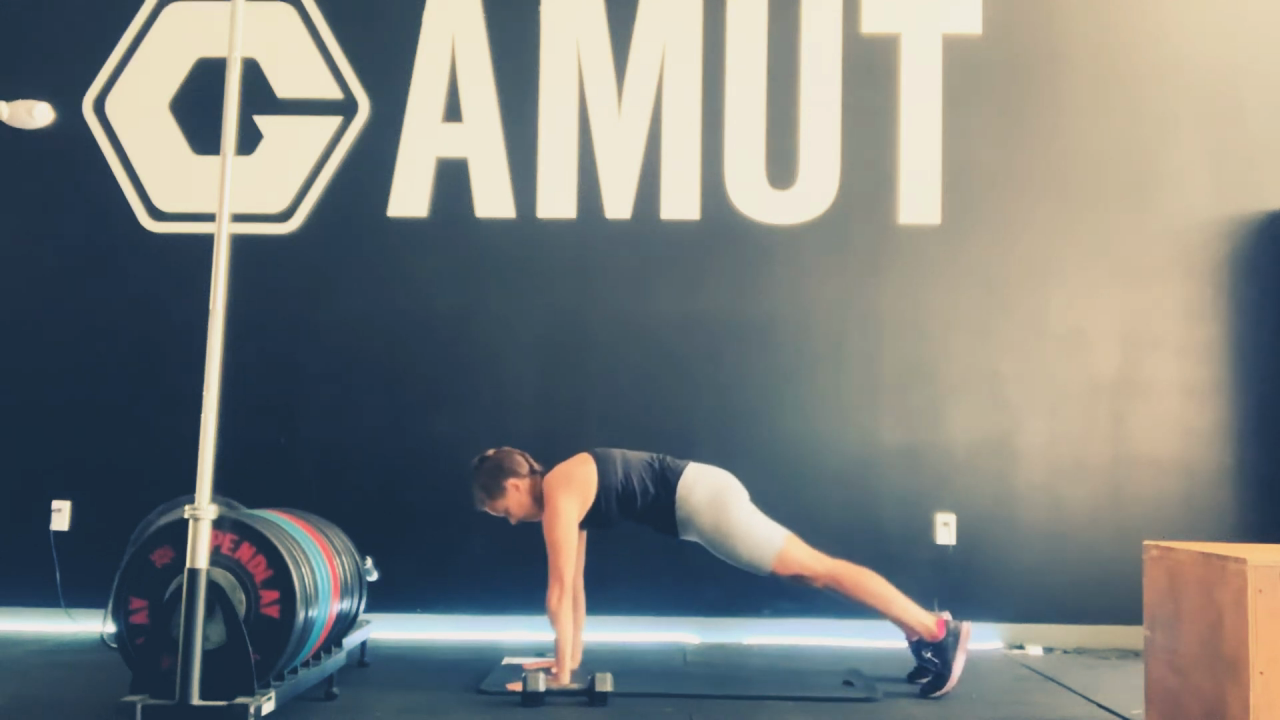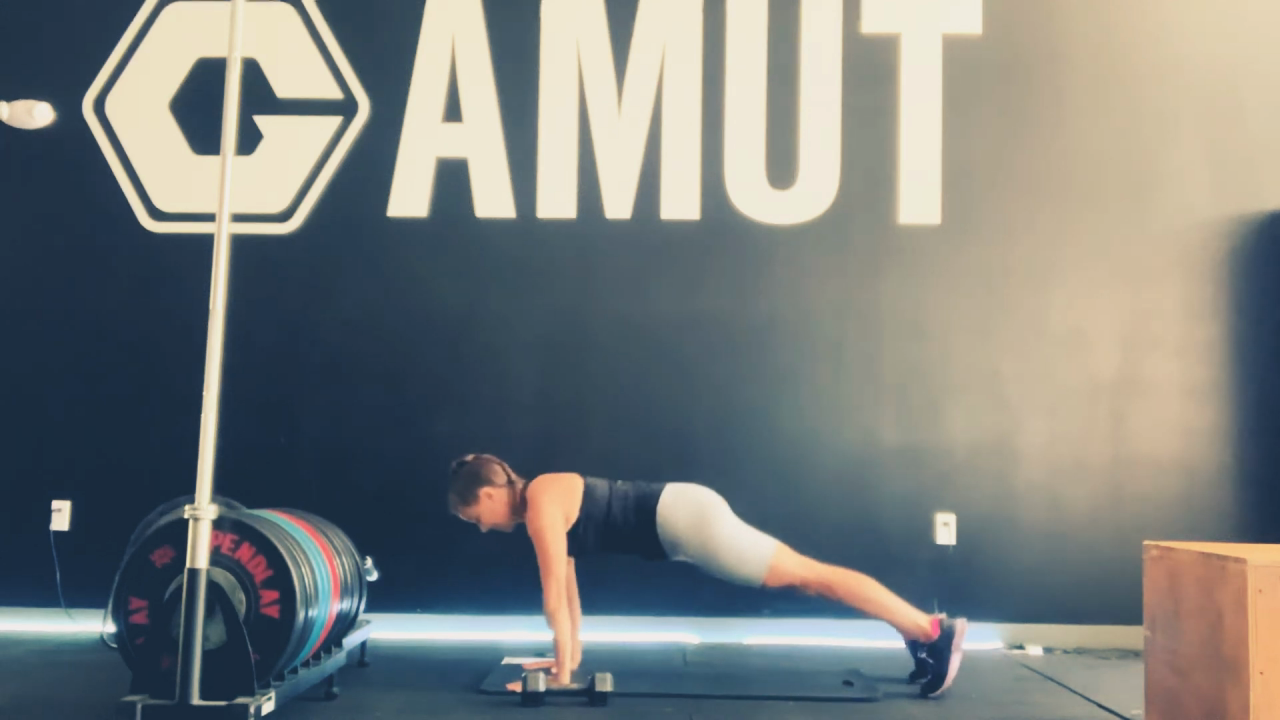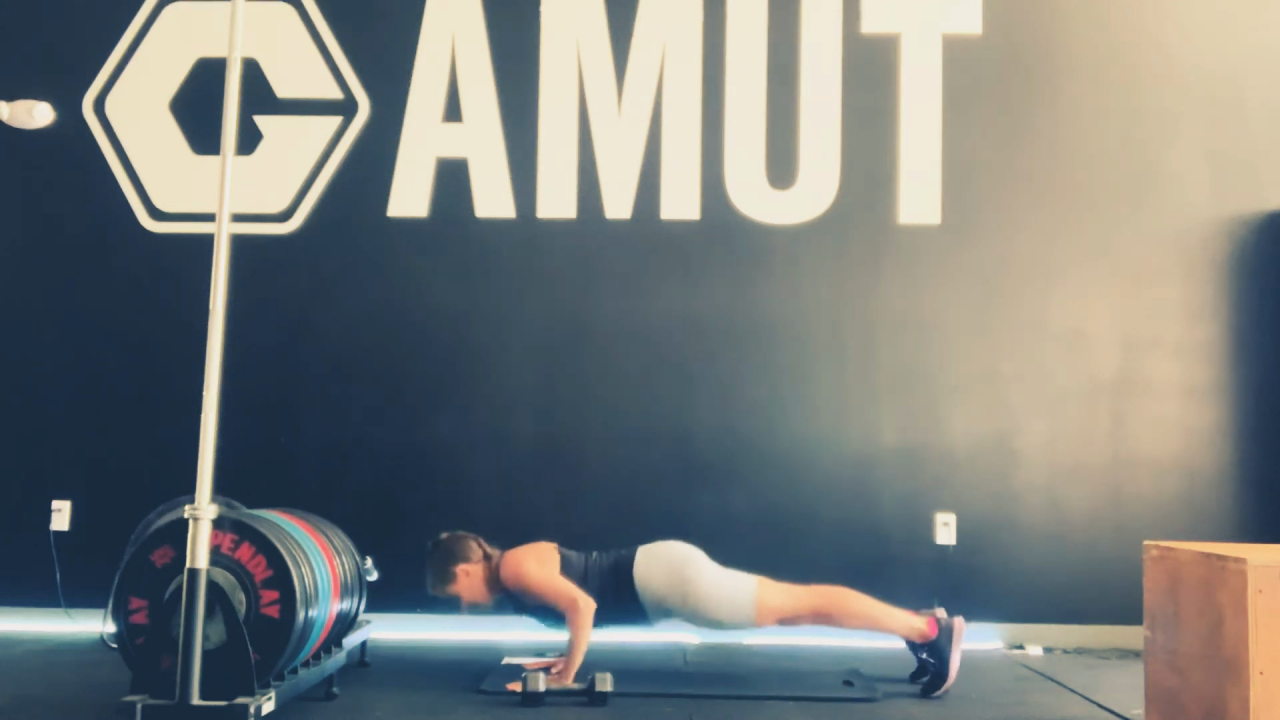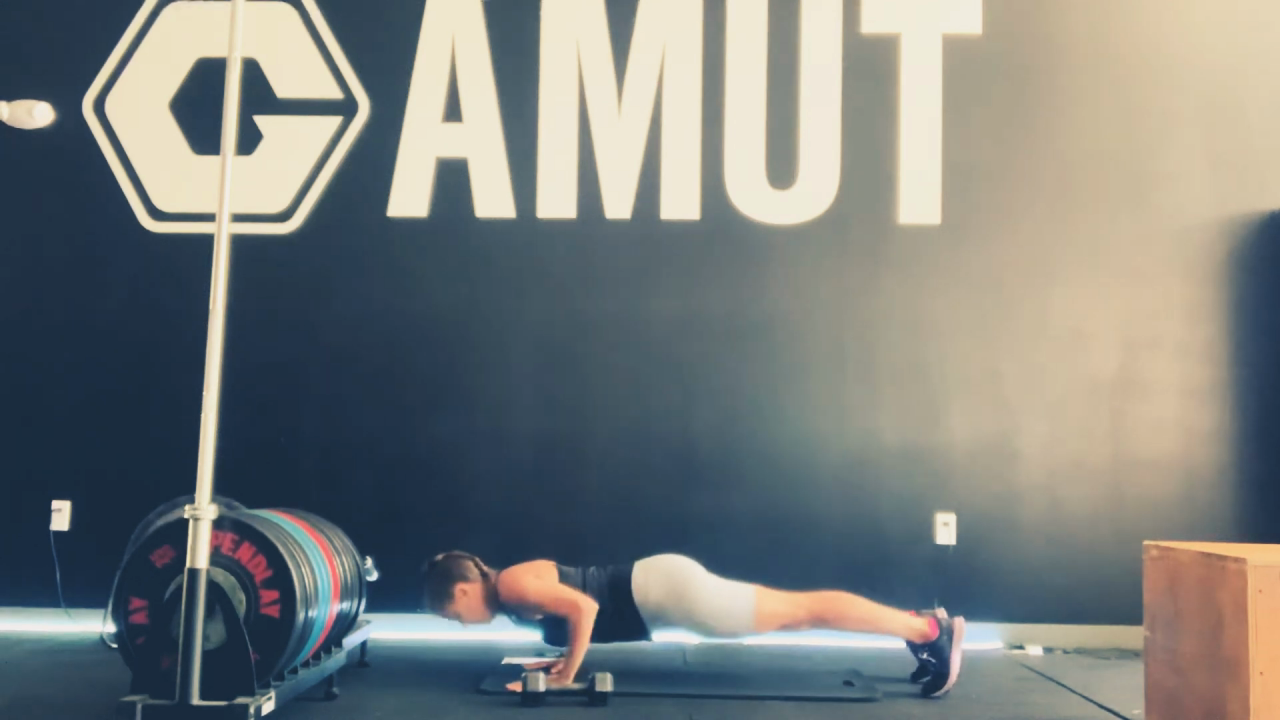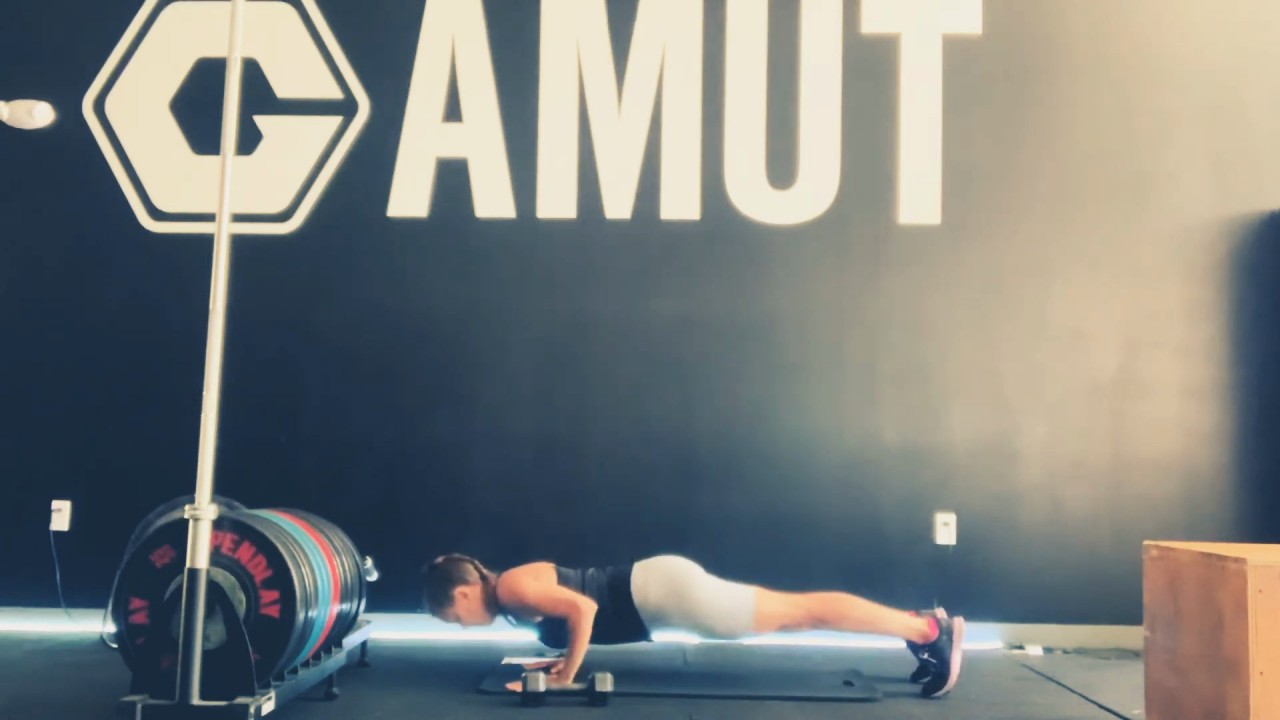
dt=0.5s
person 1, frame 1
left shoulder: (557, 492)
right shoulder: (567, 493)
left elbow: (560, 588)
right elbow: (574, 581)
left wrist: (562, 668)
right wrist: (573, 654)
left hip: (699, 500)
right hip: (694, 499)
left knee: (816, 569)
right knee: (809, 572)
left ankle: (938, 633)
right ankle: (922, 634)
person 1, frame 2
left shoulder: (539, 501)
right shoulder: (546, 500)
left elbow: (553, 592)
right elbow: (566, 585)
left wrist: (564, 668)
right wrist: (572, 652)
left hip: (683, 520)
right hip: (677, 517)
left knee: (807, 577)
right knee: (804, 579)
left ankle: (933, 632)
right ankle: (919, 634)
person 1, frame 3
left shoulder: (511, 570)
right shoulder: (521, 563)
left elbow: (582, 606)
left wrist: (569, 671)
right wrist: (569, 655)
left hip: (665, 578)
right hip: (660, 574)
left knee: (801, 605)
right knee: (795, 606)
left ankle: (931, 630)
right ankle: (920, 624)
person 1, frame 4
left shoulder: (511, 586)
right shoulder: (520, 579)
left elbow: (584, 608)
left wrist: (569, 672)
right wrist: (566, 653)
left hip: (664, 591)
right hip: (658, 584)
left knee: (800, 611)
right knee: (795, 612)
left ankle: (930, 631)
right ankle: (919, 626)
person 1, frame 5
left shoulder: (509, 589)
right shoulder: (518, 585)
left elbow: (583, 608)
left wrist: (568, 673)
right wrist: (562, 654)
left hip: (661, 592)
right hip: (656, 587)
left knee: (799, 611)
right knee: (793, 612)
left ankle: (932, 631)
right ankle: (920, 624)
